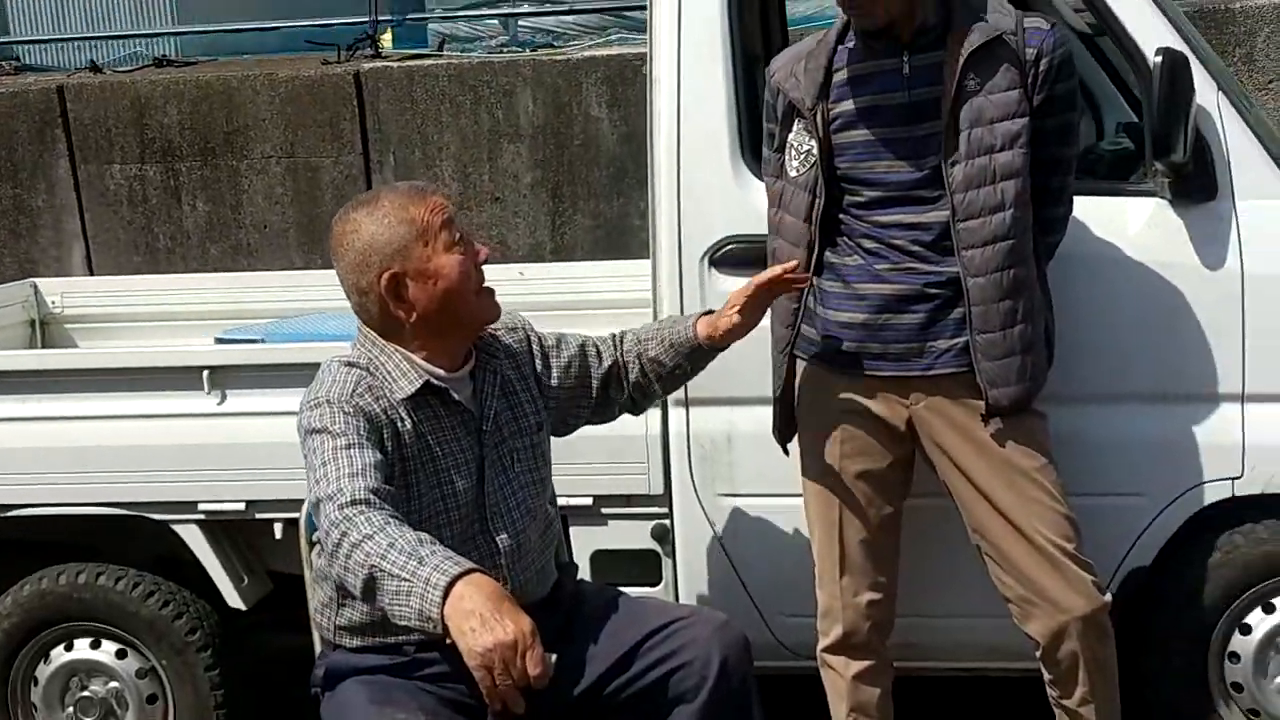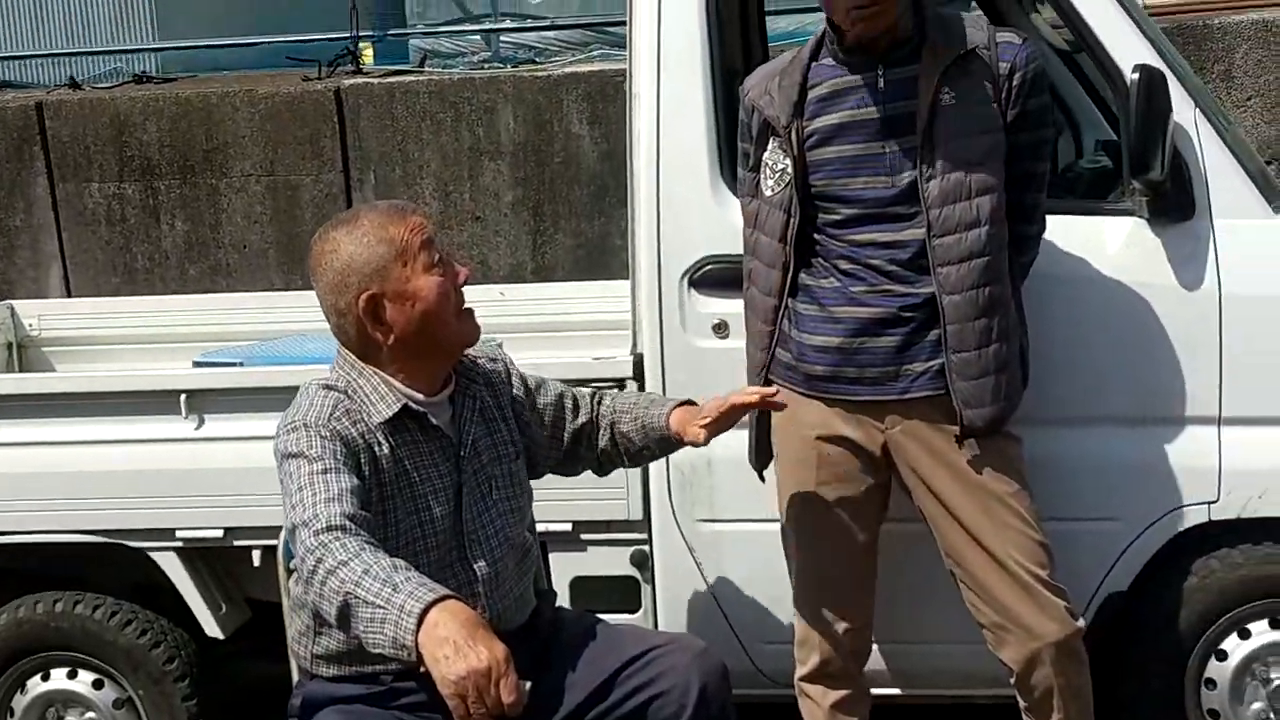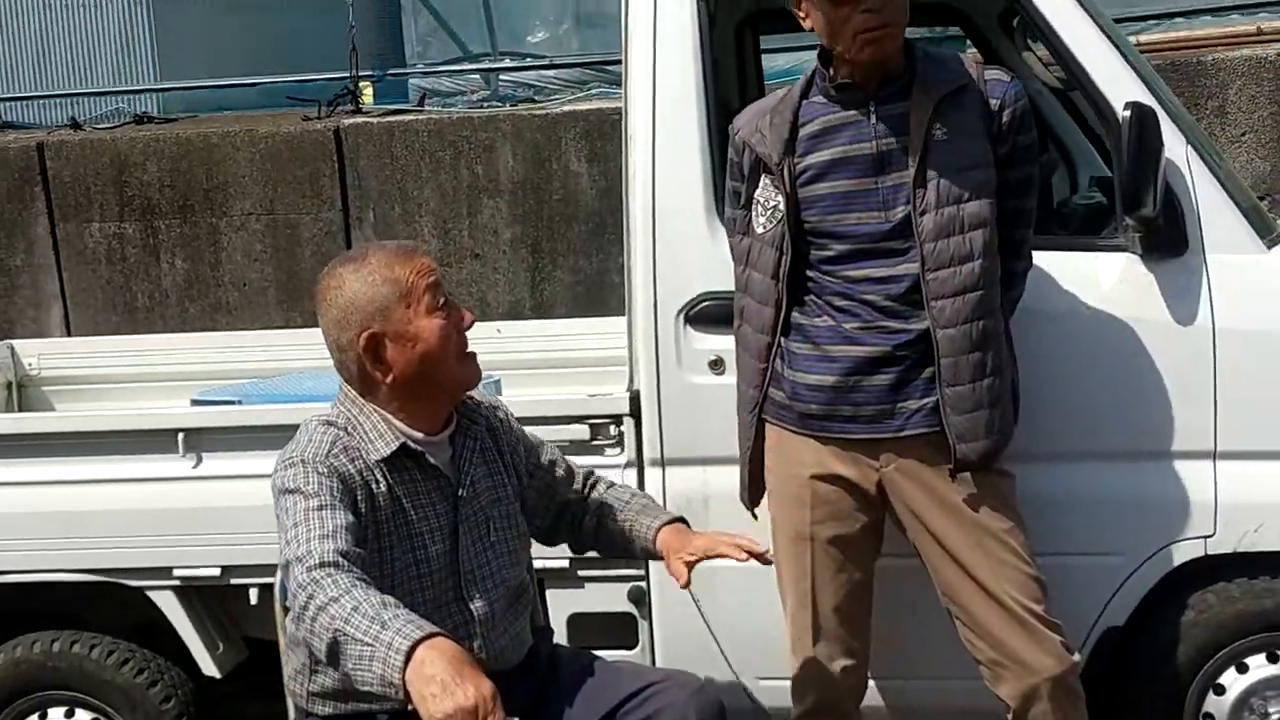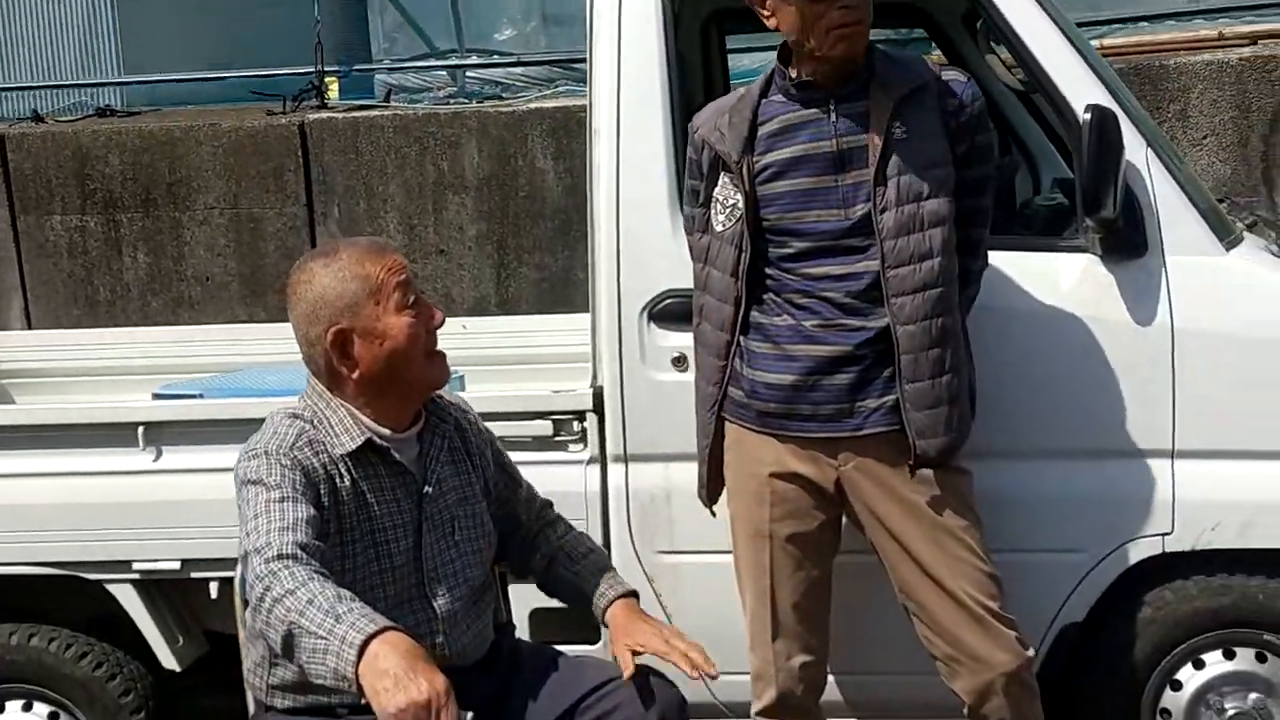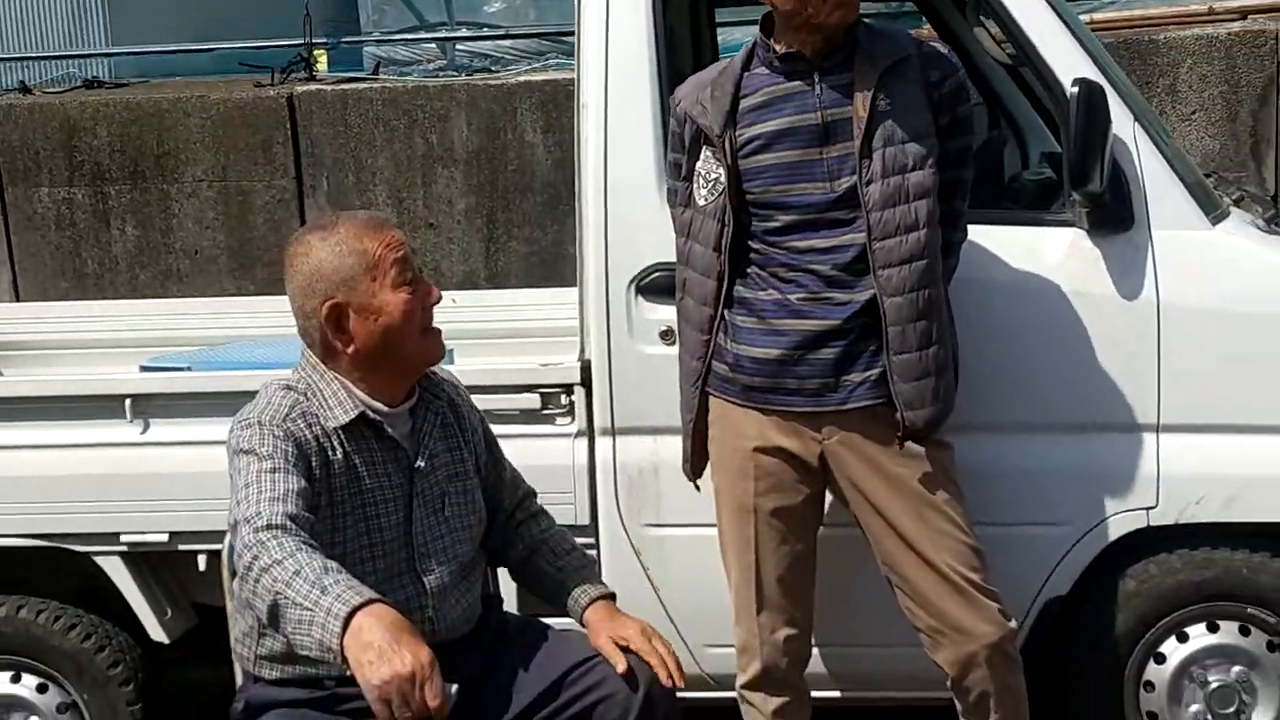
dt=0.2s
person 1, frame 1
right shoulder: (798, 78)
left elbow: (1047, 210)
left wrist: (994, 315)
left hip: (973, 369)
right hip: (839, 375)
left knee: (1069, 606)
right knee: (851, 622)
person 1, frame 2
left shoulder: (1000, 66)
right shoulder: (773, 96)
left elbow: (1020, 228)
left wrist: (968, 332)
left hip: (948, 395)
right hip: (814, 399)
left knee: (1043, 633)
right knee: (828, 648)
person 1, frame 3
left shoulder: (988, 101)
right shoulder: (763, 133)
left elbow: (1007, 264)
left wrist: (961, 361)
left hip: (942, 432)
right hip: (808, 436)
person 1, frame 4
left shoulder: (945, 101)
right shoulder: (723, 133)
left elbow: (963, 263)
left wrist: (918, 361)
left hip: (900, 428)
right hip: (767, 433)
person 1, frame 5
left shoulder: (925, 73)
right shoulder: (706, 105)
left elbow: (944, 231)
left wrist: (901, 334)
left hip: (882, 402)
right hip: (751, 407)
left knee: (977, 635)
right knee: (768, 653)
person 2, frame 1
left shoulder: (513, 350)
right shoulder: (344, 402)
left elbow: (615, 369)
right elbow: (355, 527)
left wrist: (712, 330)
right wrist: (458, 590)
left hip: (544, 619)
right hip: (400, 662)
left knee: (715, 651)
person 2, frame 2
left shoulder: (490, 380)
right shoulder: (321, 426)
left elbow: (587, 422)
right elbow: (331, 553)
left wrist: (681, 417)
right wrist: (433, 618)
left hip: (523, 646)
left knee: (694, 677)
person 2, frame 3
left shoulder: (488, 426)
right shoulder: (318, 462)
left elbow: (578, 499)
right elbow: (323, 589)
left wrist: (666, 529)
right wrist: (421, 655)
person 2, frame 4
left shoulder: (454, 425)
right shoulder: (284, 456)
left elbow: (534, 530)
right elbow: (281, 581)
left wrist: (617, 603)
right wrist: (375, 648)
person 2, frame 5
left shoulder: (446, 400)
right shoulder: (275, 428)
left elbow: (517, 520)
right elbow: (269, 550)
left wrist: (595, 603)
right wrist: (362, 620)
left hip: (467, 654)
